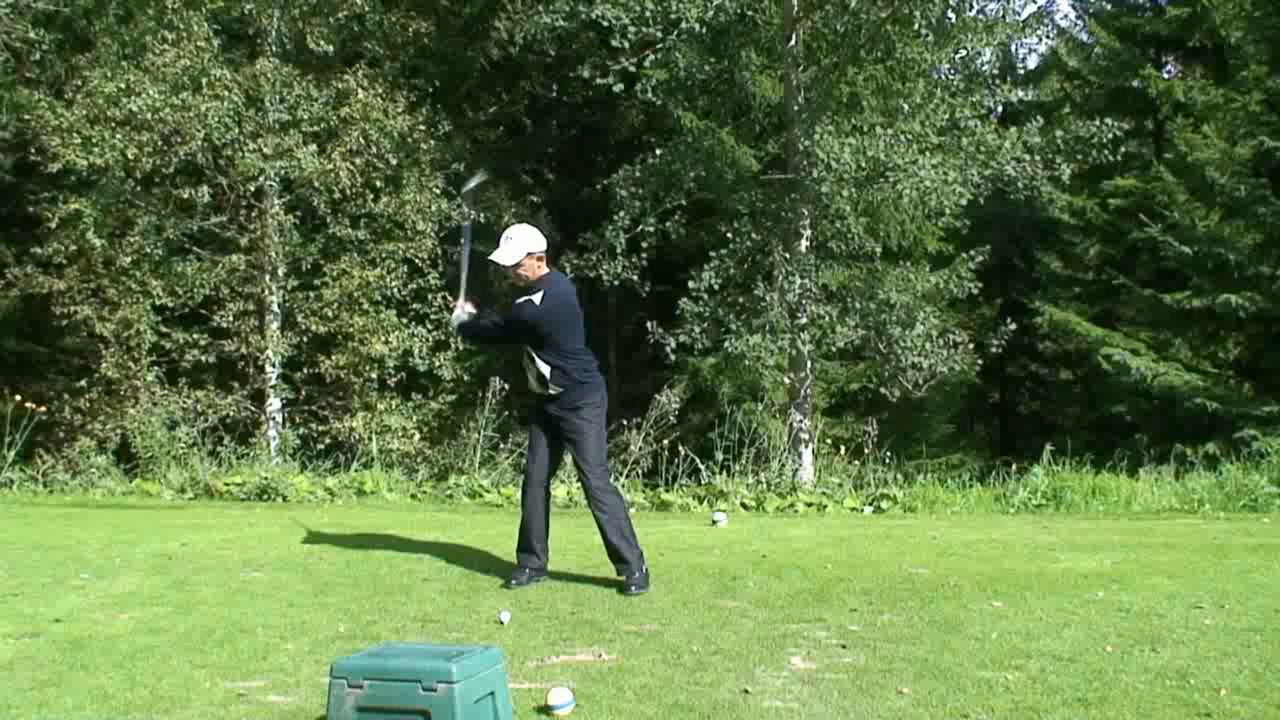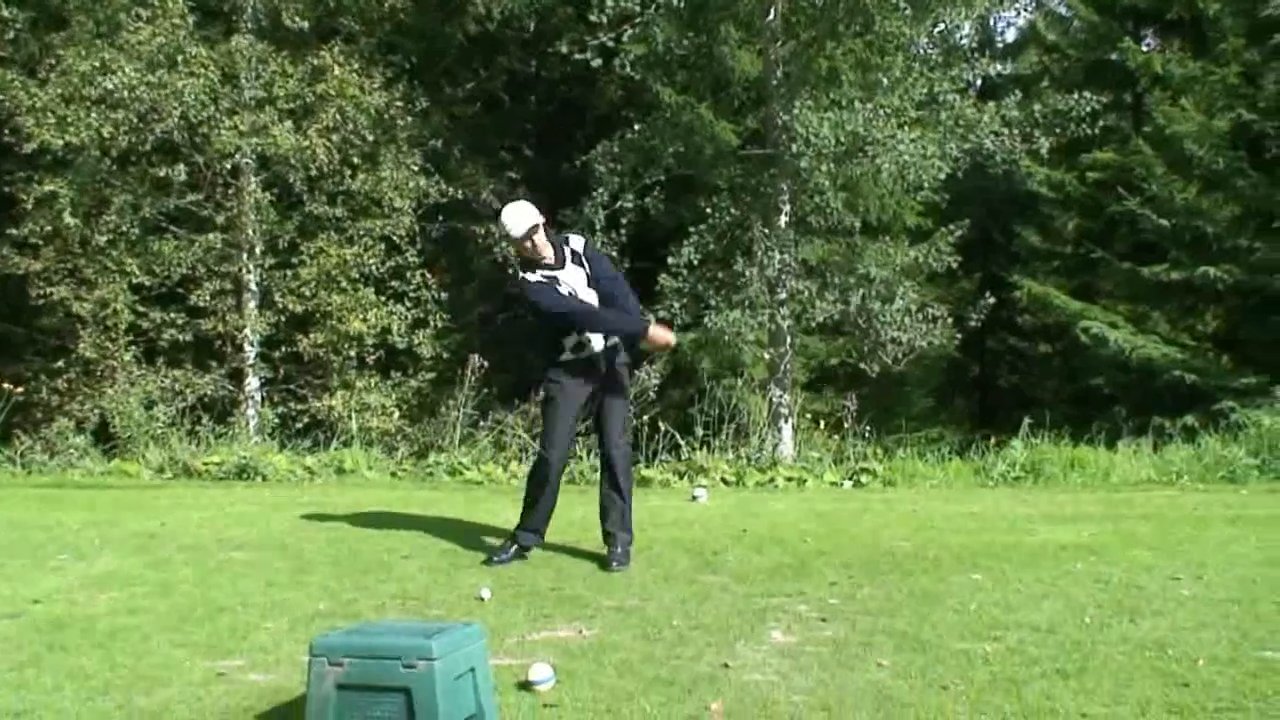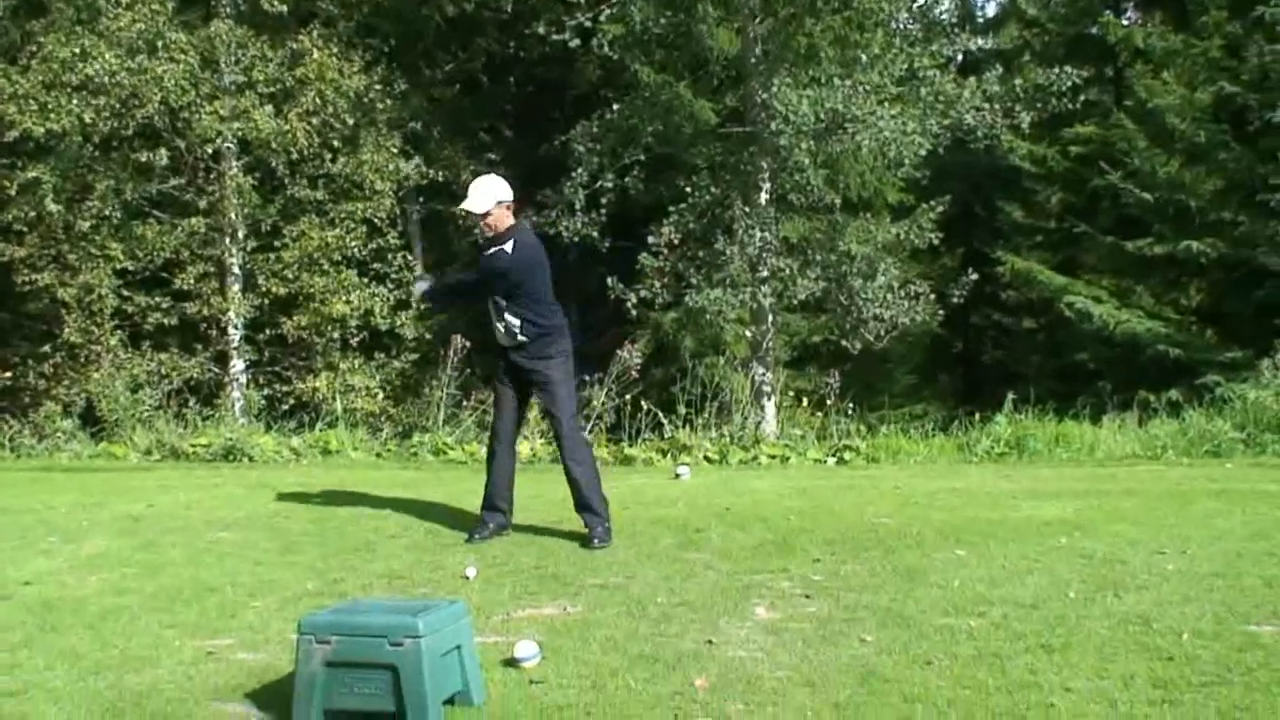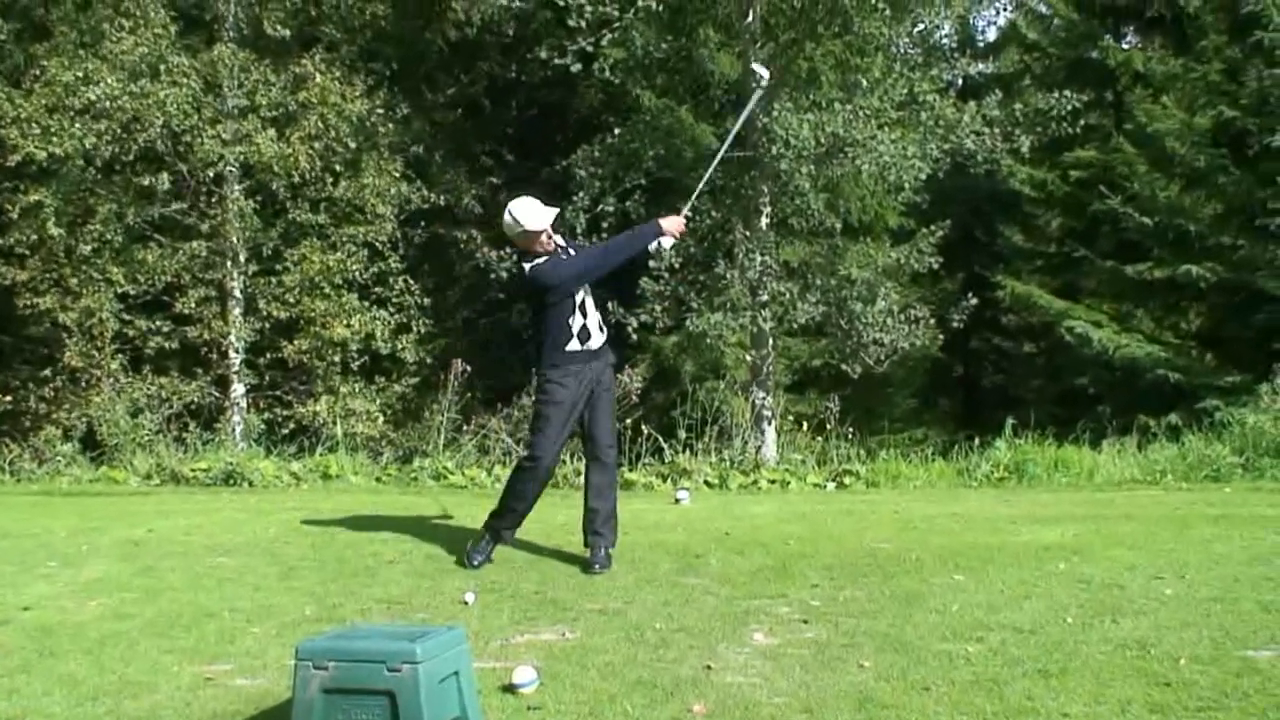
dt=1s
person 1, frame 1
left shoulder: (537, 308)
right shoulder: (555, 283)
left elbow: (495, 333)
right elbow: (507, 326)
left wrist: (463, 322)
right wrist: (476, 319)
left hip: (580, 400)
right hip: (550, 400)
left knee: (596, 483)
right knee: (534, 480)
left ankle: (633, 567)
right ankle: (532, 561)
person 1, frame 2
left shoulder: (578, 246)
right shoulder: (531, 284)
left elbow: (616, 290)
right elbow: (582, 315)
left wrist: (641, 329)
right wrist: (642, 329)
left hip: (611, 360)
right hip: (568, 373)
left knee: (617, 453)
right knee: (551, 457)
left ankle: (617, 541)
right ankle: (526, 536)
person 1, frame 3
left shoulder: (511, 256)
right shoulder: (507, 238)
left elbow: (468, 289)
right elbow: (474, 284)
left wrist: (429, 290)
right wrist: (438, 289)
left hip: (547, 351)
right hip: (515, 351)
left knee: (567, 431)
right knee: (502, 433)
left ankle: (597, 519)
right ankle: (496, 514)
person 1, frame 4
left shoulder: (557, 247)
right shoulder: (539, 273)
left elbow: (603, 256)
right elbow: (600, 259)
left wrist: (654, 238)
right wrist: (656, 227)
left hip: (598, 360)
right hip: (562, 371)
left knee: (603, 452)
right knee: (541, 456)
left ankle: (599, 543)
right ankle: (495, 530)
